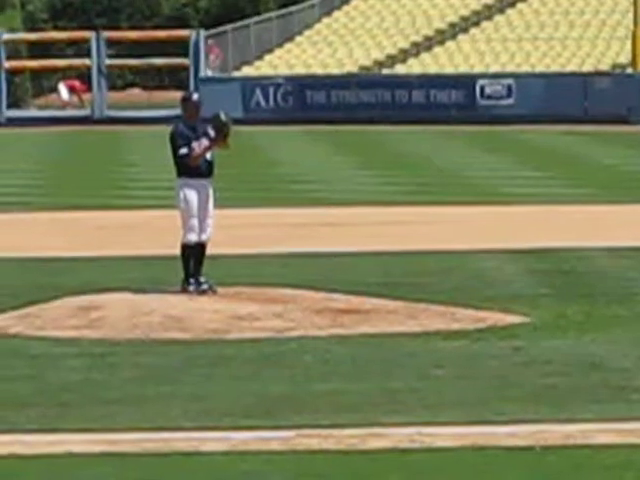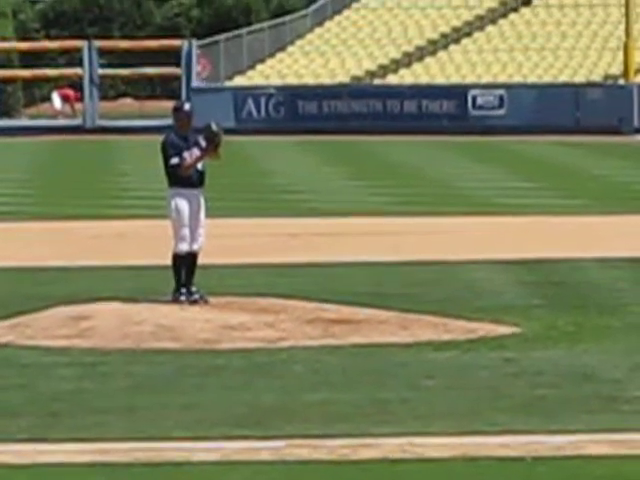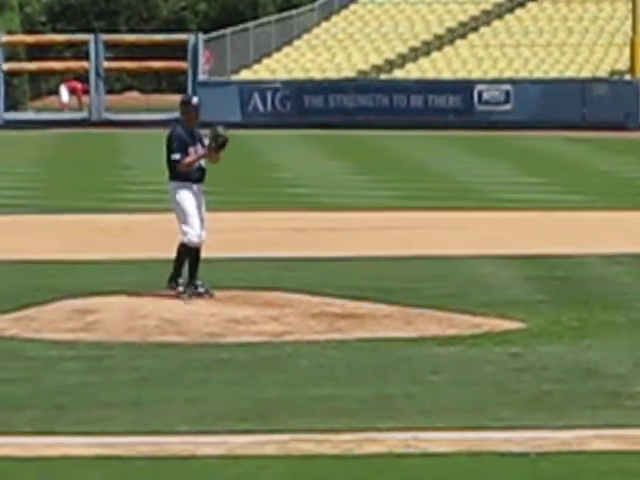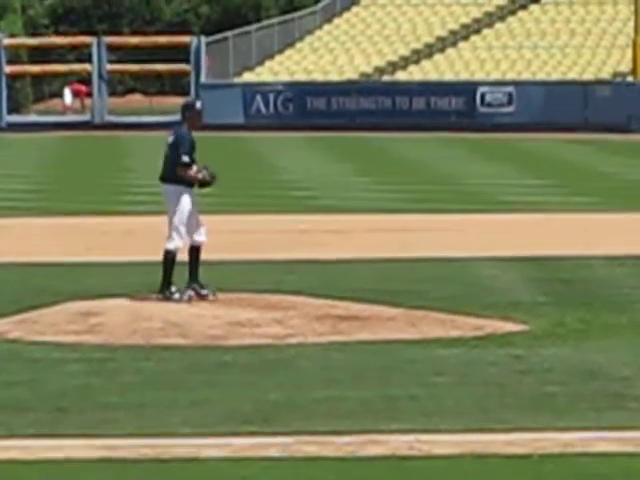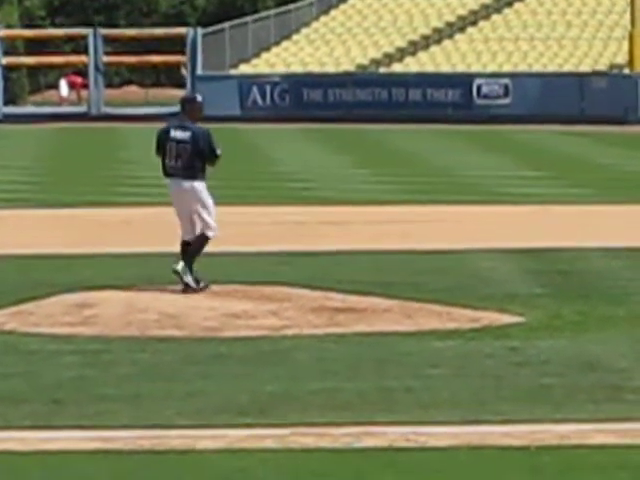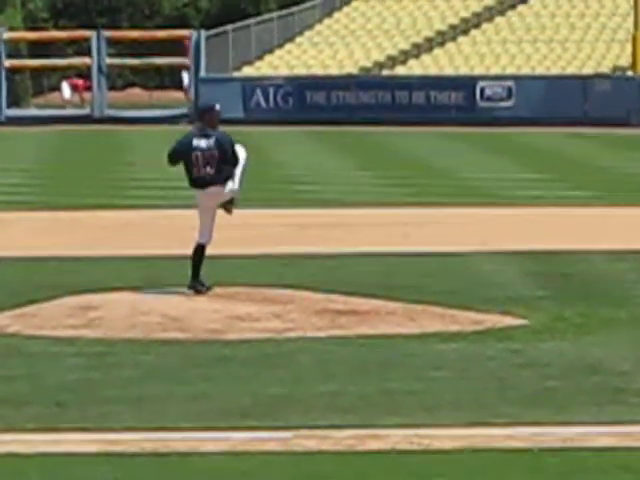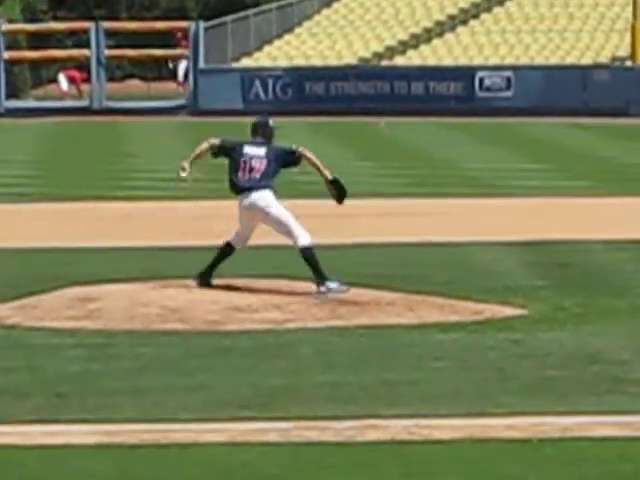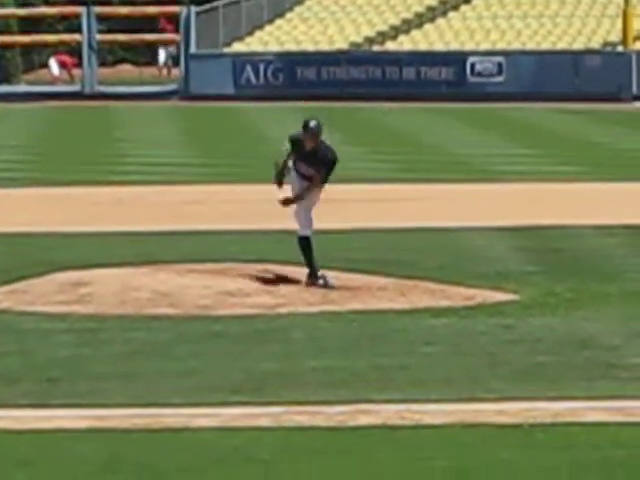
dt=0.5s
person 1, frame 1
left shoulder: (203, 126)
right shoulder: (179, 131)
left elbow: (223, 144)
right elbow: (191, 160)
left wrist: (222, 134)
right wrist: (210, 145)
left hip: (206, 183)
right hip: (189, 184)
left knee: (204, 233)
right knee: (191, 233)
left ankle: (198, 277)
right ankle: (187, 280)
person 1, frame 2
left shoulder: (195, 136)
right shoulder: (170, 141)
left elbow: (214, 155)
right elbow: (182, 170)
left wrist: (213, 144)
right wrist: (201, 155)
left hip: (197, 193)
right hip: (180, 194)
left knee: (196, 242)
right knee: (182, 243)
left ankle: (189, 286)
right ankle: (178, 289)
person 1, frame 3
left shoulder: (196, 132)
right shoulder: (177, 134)
left elbow: (213, 158)
right elbow: (180, 166)
left wrist: (215, 148)
right wrist: (203, 154)
left hip: (196, 188)
right hip: (182, 188)
left knee: (199, 237)
right knee: (191, 233)
left ankle: (192, 282)
right ankle: (174, 280)
person 1, frame 4
left shoulder: (178, 134)
right shoulder: (185, 137)
right elbow: (181, 170)
left wrist: (195, 172)
right wrist: (197, 177)
left hip: (181, 190)
right hip: (178, 191)
left knee: (198, 235)
right knee: (175, 239)
left ankle: (193, 282)
right ankle: (166, 288)
person 1, frame 5
left shoulder: (166, 129)
right shoulder: (201, 132)
left elbow: (159, 153)
right elbow: (213, 161)
left hip: (173, 184)
right hip: (193, 184)
left knee: (188, 231)
right knee: (209, 227)
left ankle: (191, 278)
right ankle: (184, 265)
person 1, frame 6
left shoulder: (186, 140)
right shoulder: (222, 137)
left elbow: (171, 162)
right elbow: (233, 162)
left hip: (203, 193)
right hip: (225, 188)
left knee: (204, 236)
right knee: (240, 151)
left ankle: (195, 280)
right ankle: (229, 201)
person 1, frame 7
left shoulder: (237, 147)
right shoulder: (275, 149)
left elbow: (211, 144)
right elbow: (303, 153)
left wrist: (188, 162)
right wrist: (325, 173)
left hip: (244, 203)
right hip: (263, 199)
left knee: (240, 239)
right knee: (300, 235)
left ankle: (206, 274)
right ankle: (323, 282)
person 1, frame 8
left shoulder: (327, 155)
right shoulder: (296, 140)
left elbow: (318, 183)
left wrist: (295, 198)
right wrist: (285, 163)
left hip: (314, 185)
right hip: (298, 178)
left knee: (302, 212)
right knee: (304, 226)
right ankle: (313, 273)
